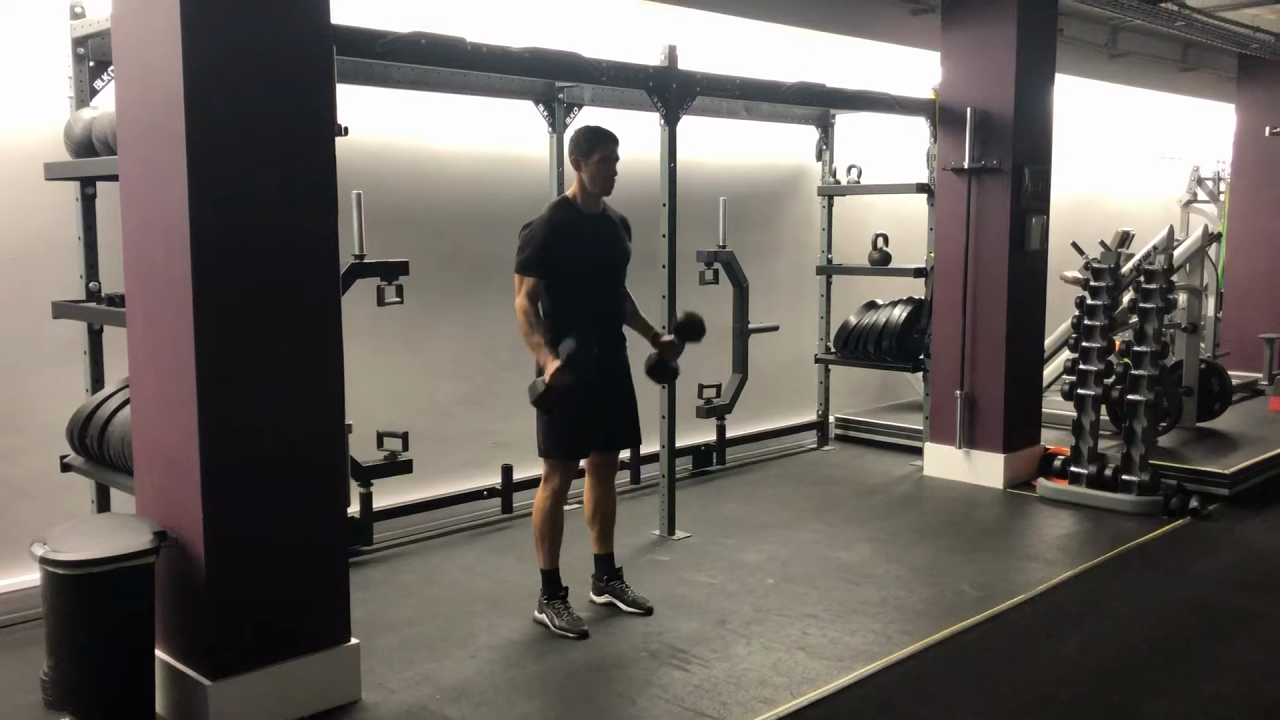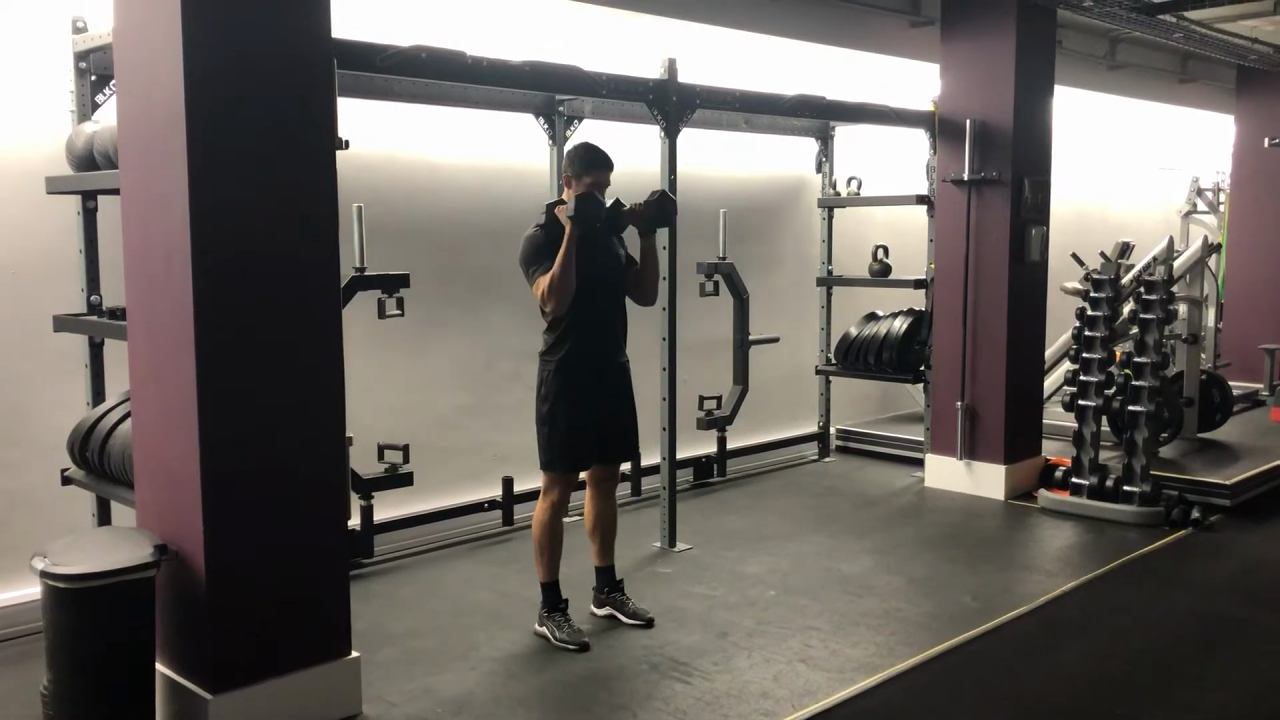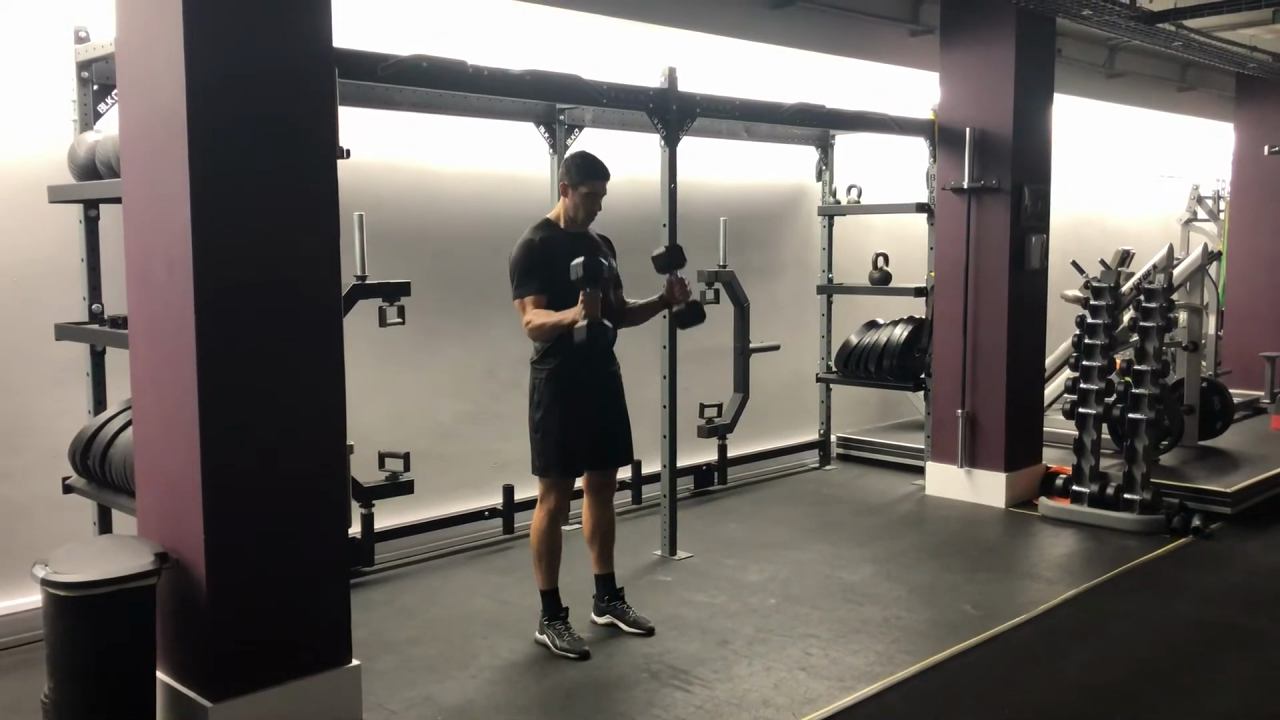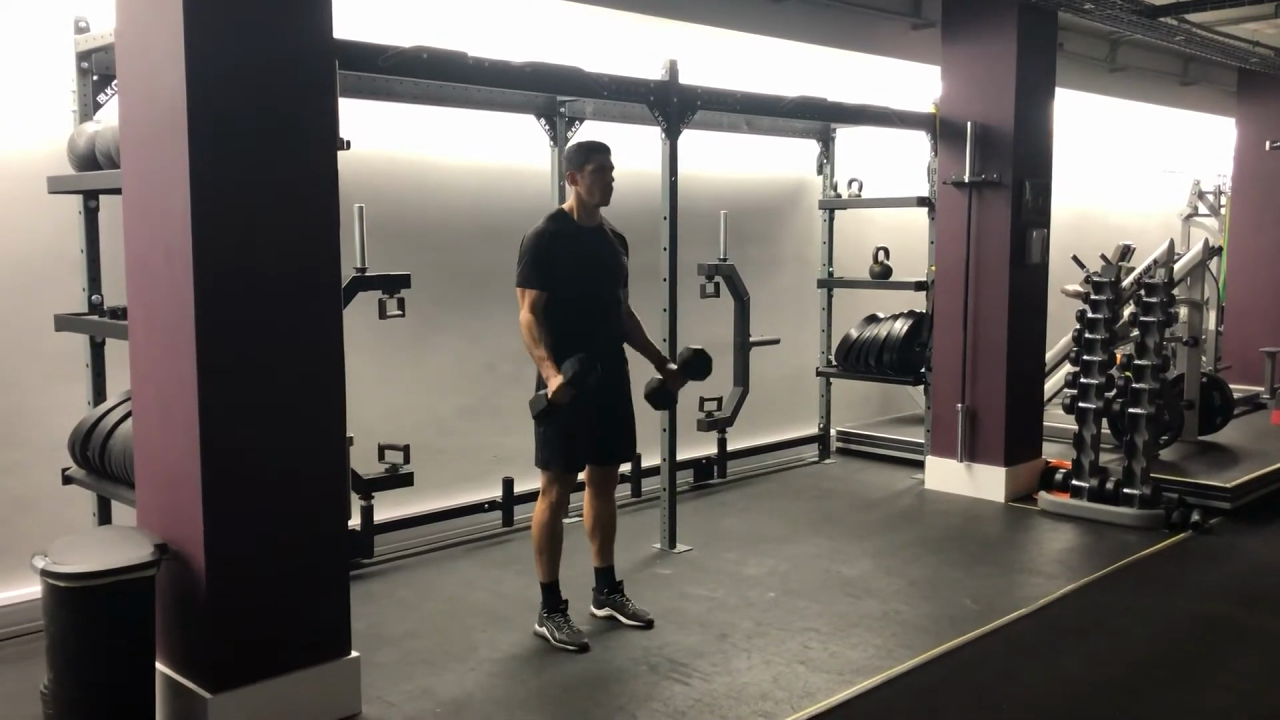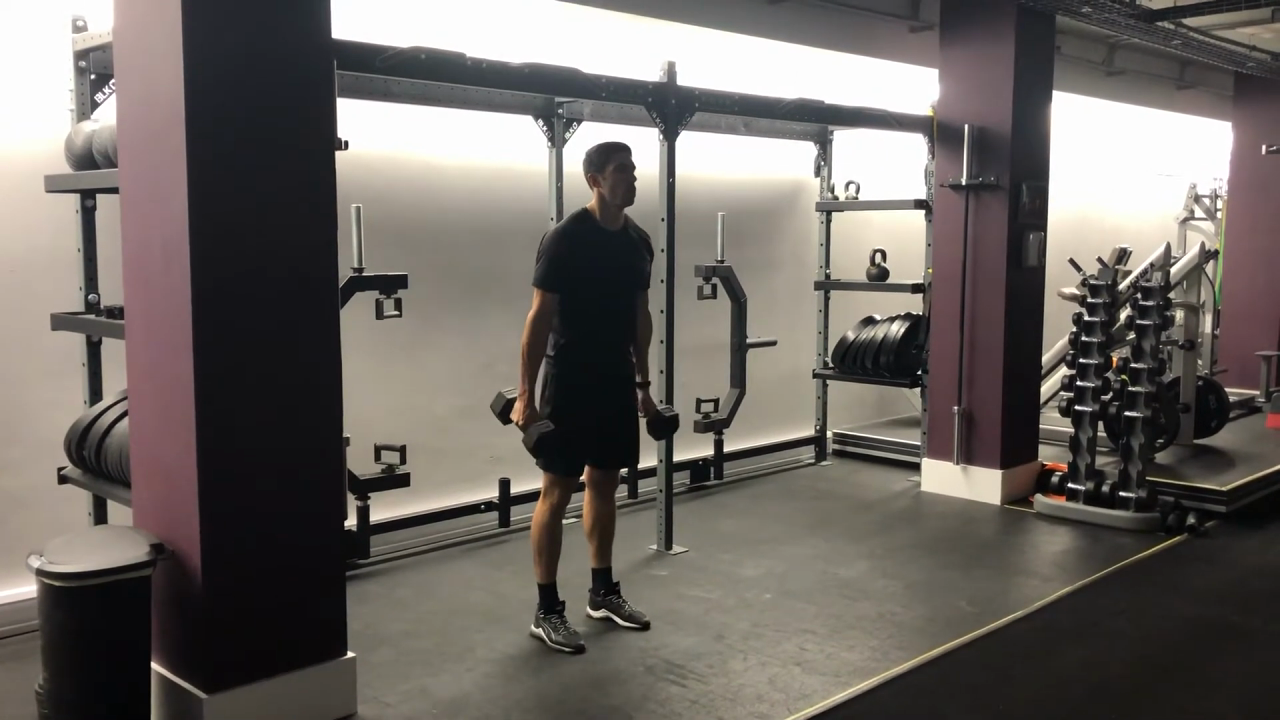
dt=1s
person 1, frame 1
left shoulder: (617, 224)
right shoulder: (548, 227)
right elbow: (525, 301)
left wrist: (653, 336)
right wrist: (547, 357)
left hip: (613, 364)
right hip: (571, 370)
left knee: (604, 470)
right knee: (558, 478)
left ankle: (606, 577)
right ankle: (550, 596)
person 1, frame 2
left shoulder: (609, 235)
right shoulder: (543, 238)
left elbow: (646, 295)
right elbow: (554, 302)
left wrist: (647, 236)
right wrist: (570, 234)
left hip: (612, 371)
right hip: (567, 377)
left knee: (605, 481)
right knee: (557, 491)
left ankle: (607, 589)
right ankle: (550, 609)
person 1, frame 3
left shoulder: (602, 244)
right shoulder: (535, 247)
left elbow: (619, 314)
right elbow: (533, 323)
left wrist: (664, 302)
right wrist: (573, 314)
left hip: (604, 378)
right hip: (559, 384)
left knee: (603, 488)
right knee: (555, 499)
left ankle: (607, 597)
right ankle: (550, 617)
person 1, frame 4
left shoulder: (614, 239)
right shoulder: (546, 238)
right elbow: (529, 314)
left wrist: (660, 362)
right wrist: (550, 373)
left hip: (612, 377)
right hip: (568, 386)
left knee: (604, 483)
right knee: (557, 491)
left ankle: (606, 590)
right ankle: (550, 609)
person 1, frame 5
left shoulder: (638, 241)
right shoulder: (566, 238)
right elbow: (540, 316)
left wrist: (642, 381)
right wrist: (525, 393)
left hip: (617, 381)
right hip: (571, 381)
left knee: (605, 484)
right knee: (557, 491)
left ankle: (603, 591)
right ankle: (547, 610)
